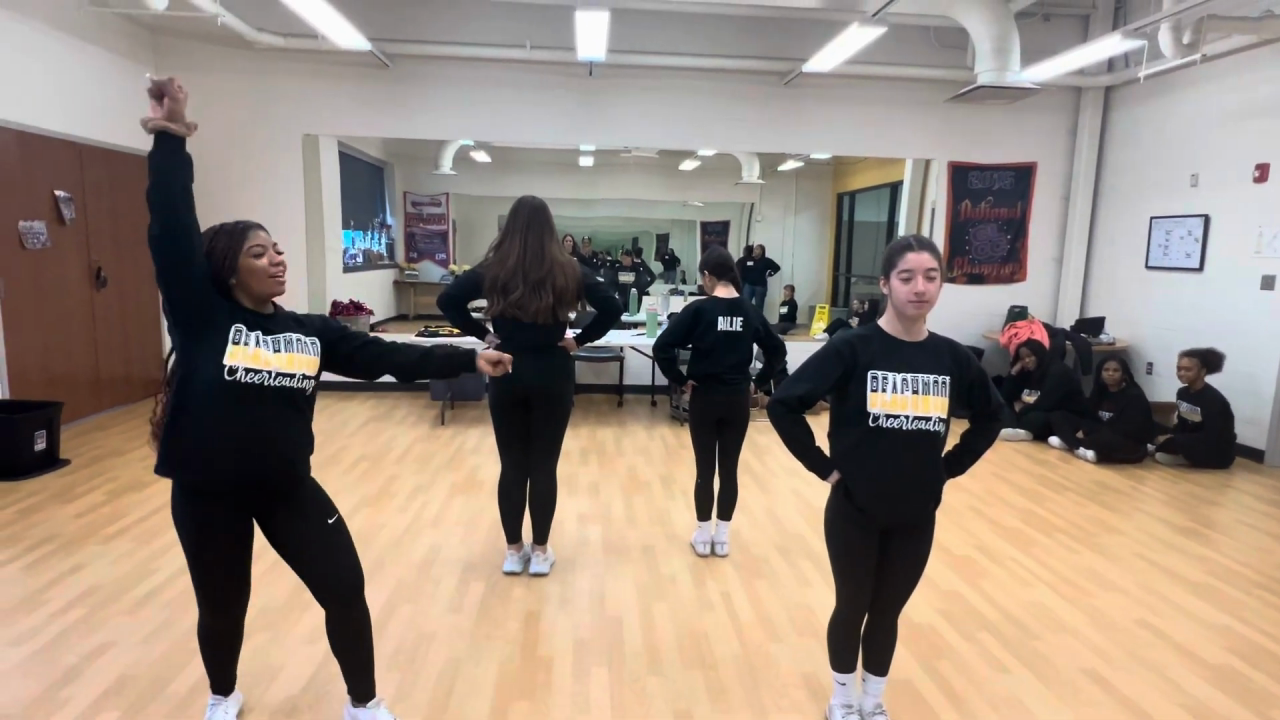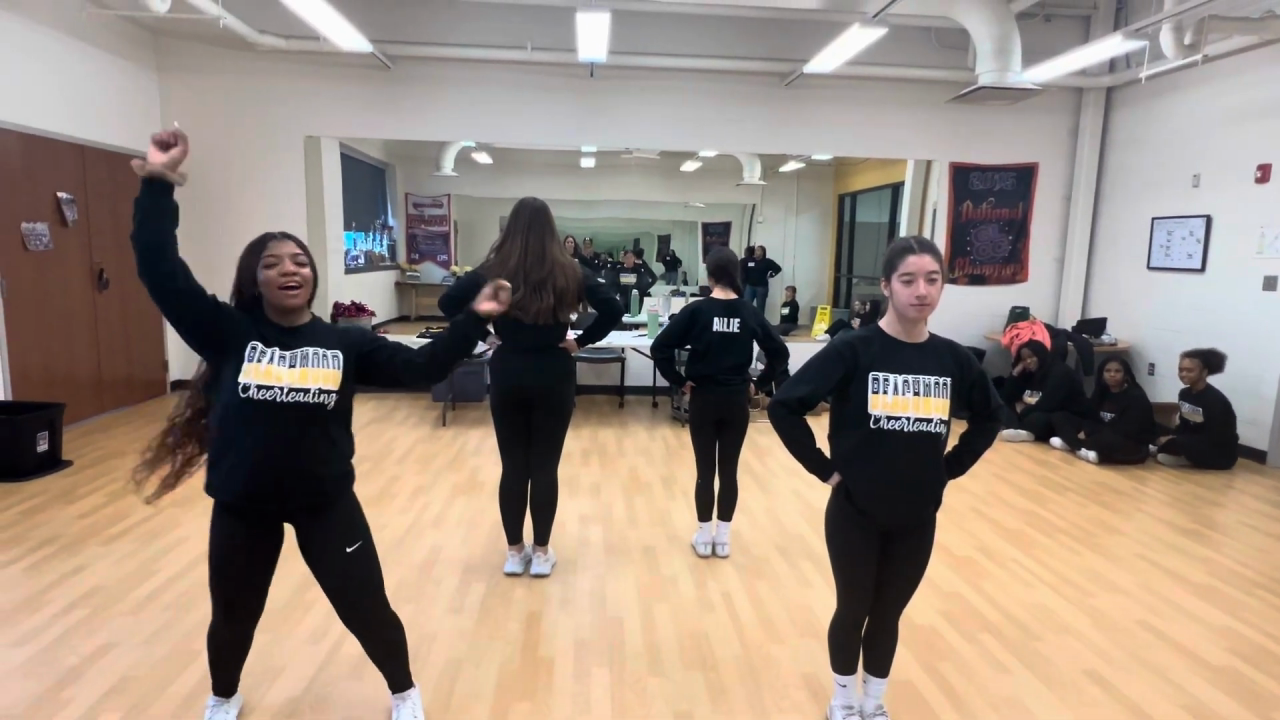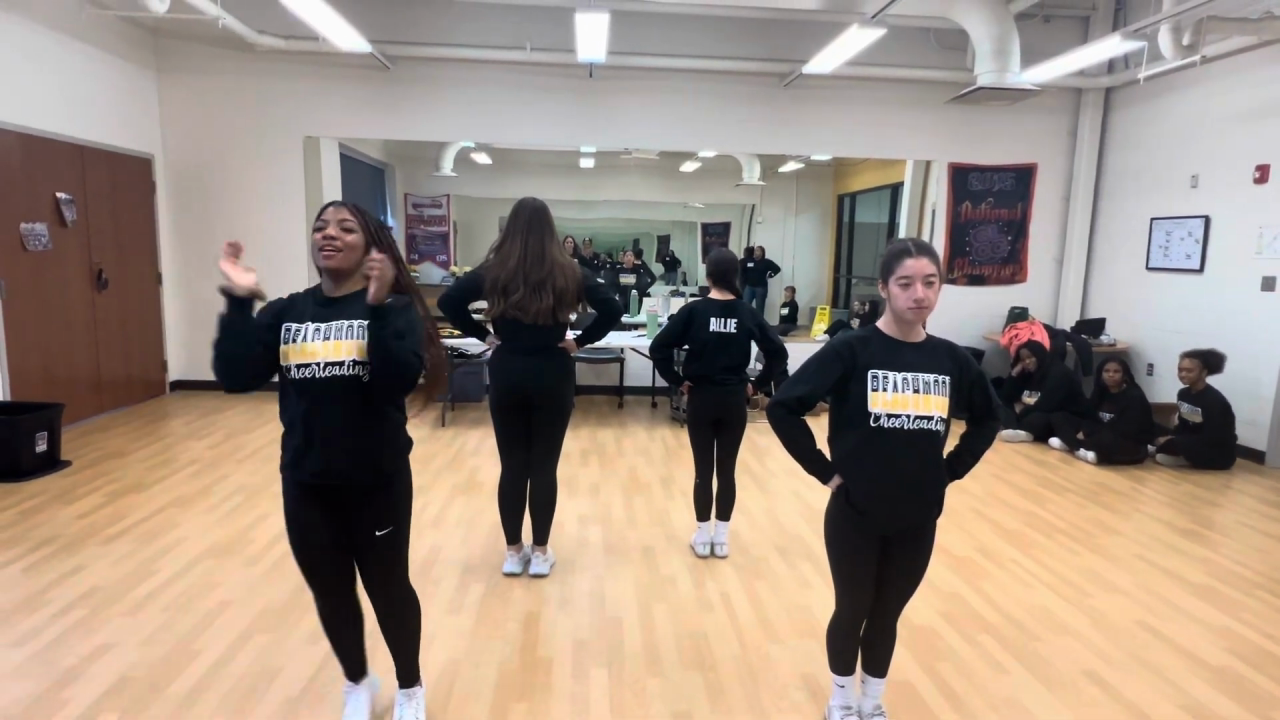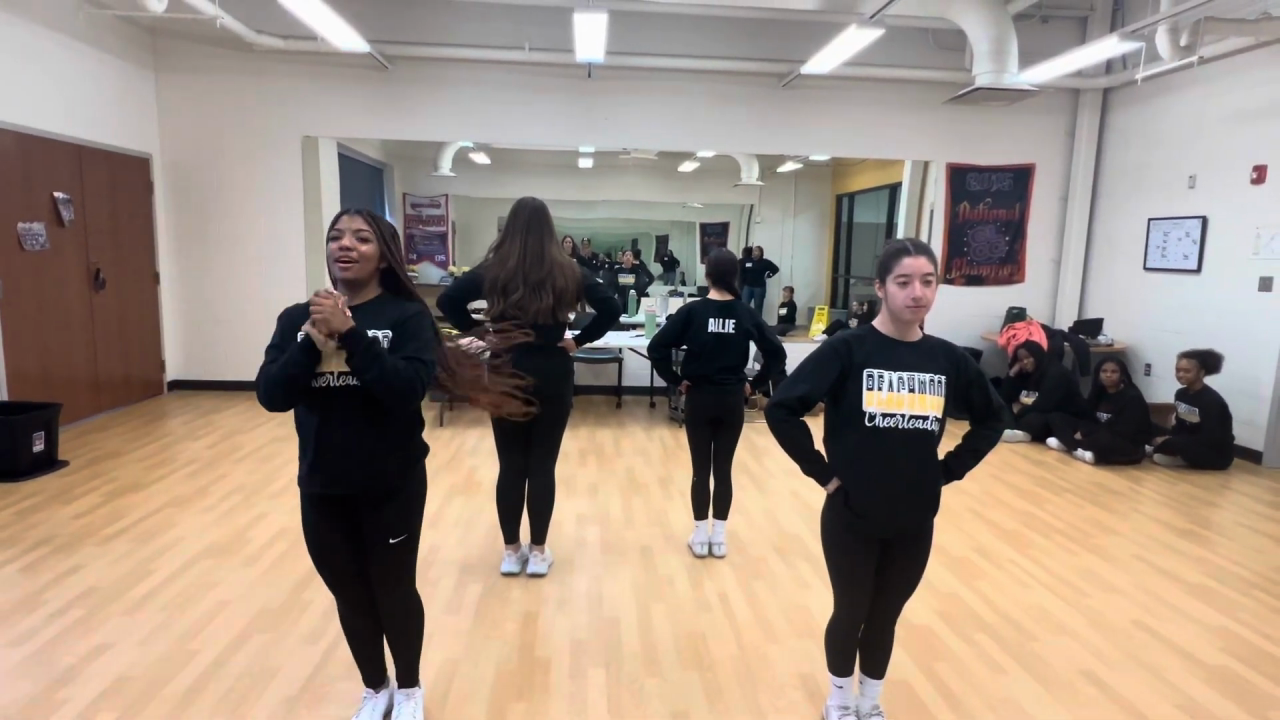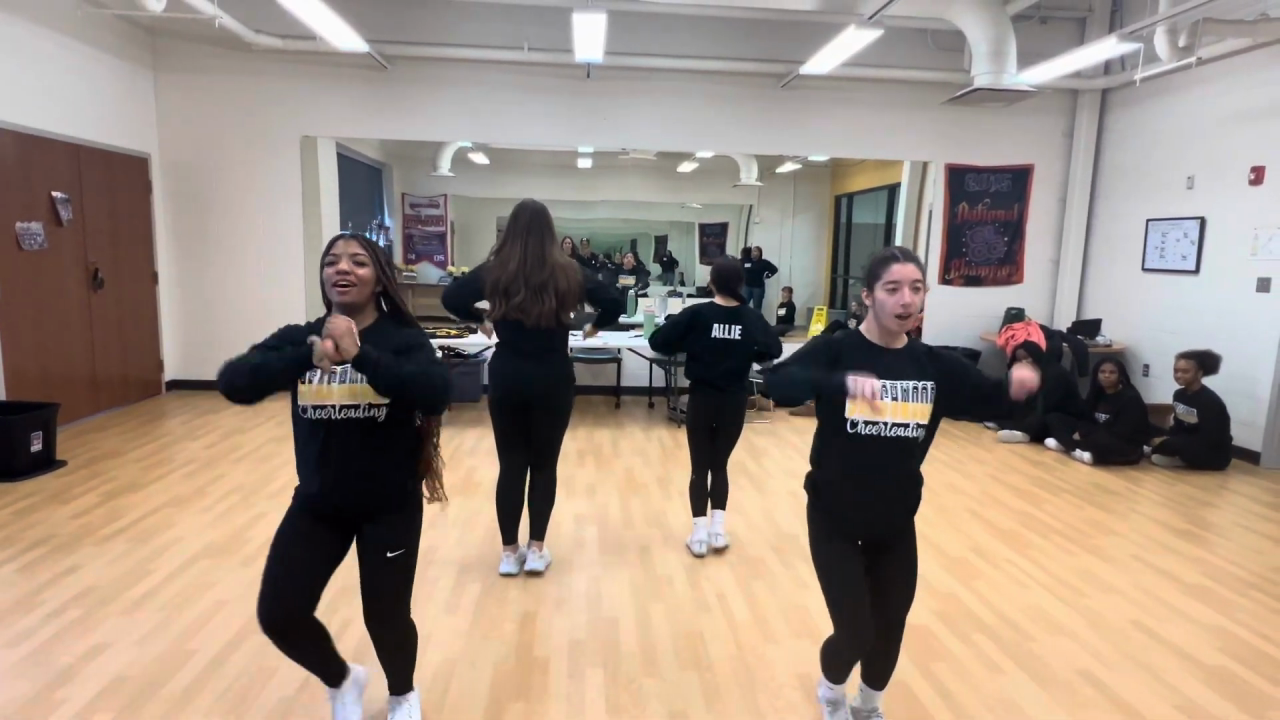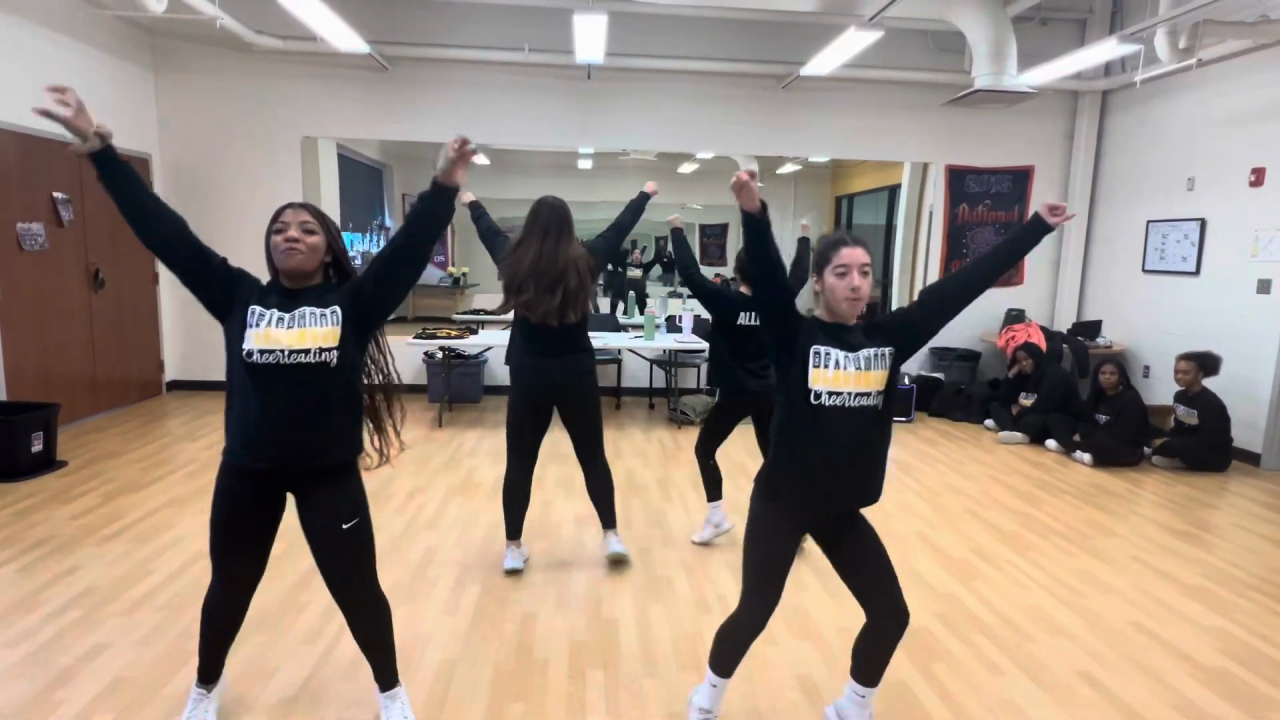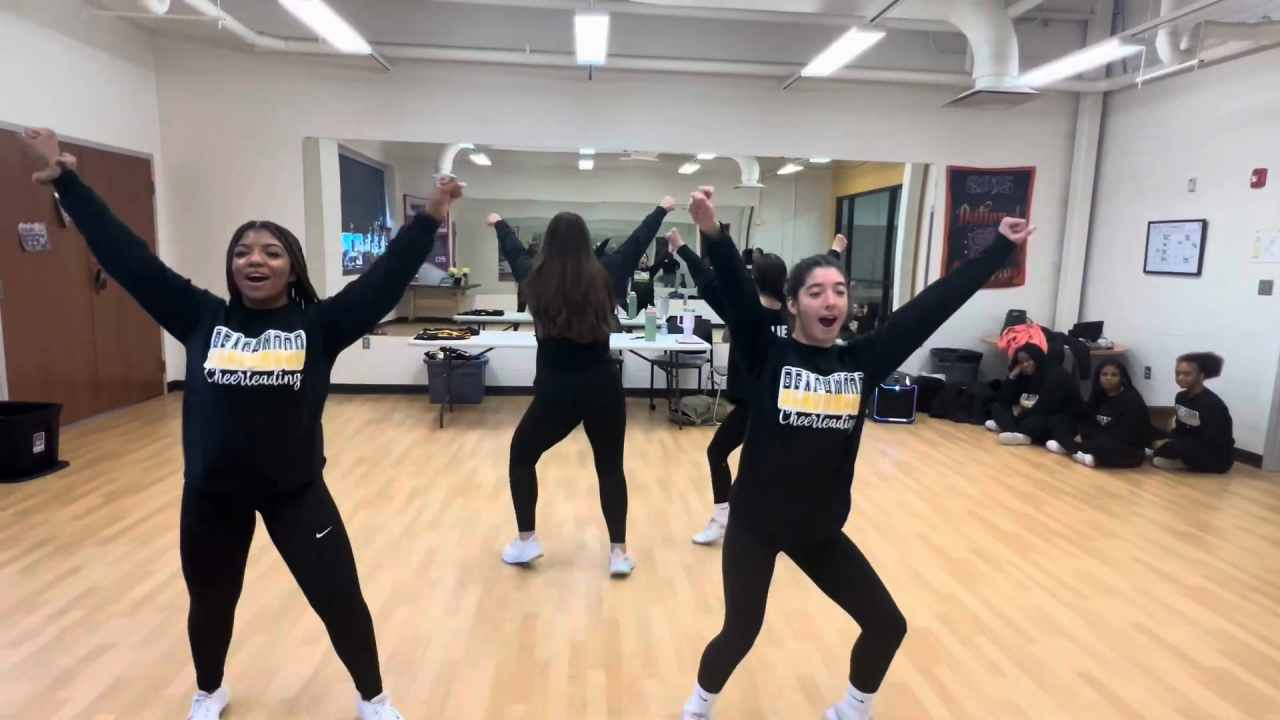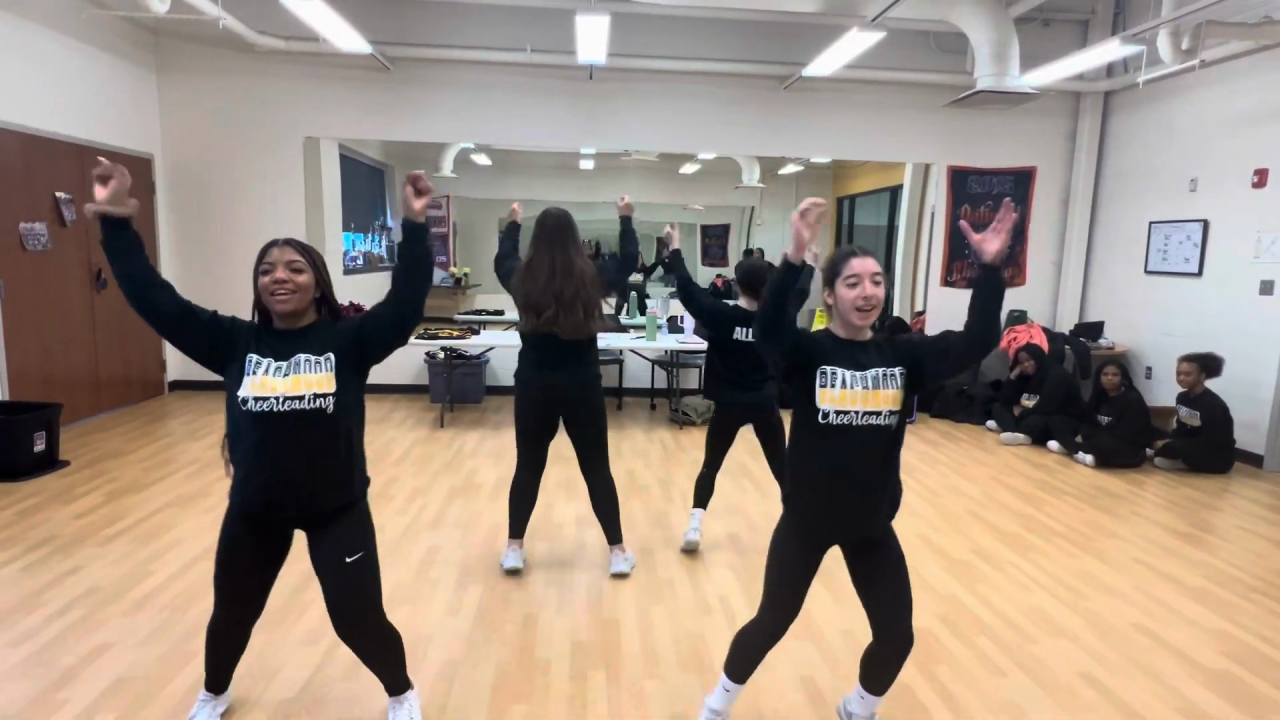
dt=0.3s
person 1, frame 1
left shoulder: (313, 331)
right shoulder: (203, 318)
left elbow: (390, 358)
right elbow: (172, 233)
left wrist: (470, 358)
right wrist: (170, 142)
left hip: (289, 489)
right hip: (208, 492)
left knee: (345, 593)
right knee: (221, 607)
person 1, frame 2
left shoulder: (345, 342)
right shoulder: (229, 335)
left elbow: (420, 366)
right elbow: (162, 271)
left wrist: (472, 320)
right wrist: (159, 184)
left hip: (326, 504)
right hip: (243, 506)
left knee: (367, 611)
right knee: (233, 617)
person 1, frame 3
left shoulder: (390, 311)
right shoulder: (285, 311)
left elbow: (404, 376)
right elbow: (234, 377)
left wrist: (386, 303)
right wrist: (237, 300)
left hip: (379, 476)
right hip: (305, 477)
left knee: (388, 584)
right knee: (328, 590)
person 1, frame 4
left shoulder: (406, 315)
right shoulder: (297, 318)
left elbow: (408, 387)
right elbow: (270, 394)
left wrist: (348, 335)
right wrist: (312, 340)
left hip: (392, 483)
right hip: (322, 487)
left knee: (393, 590)
right knee: (349, 594)
person 1, frame 5
left shoulder: (405, 342)
right shoulder: (295, 342)
left elbow: (433, 395)
right elbow: (233, 384)
left wrist: (361, 356)
right wrist: (304, 359)
left hip: (390, 506)
right hip: (318, 504)
left knee: (385, 615)
right knee: (278, 615)
person 1, frame 6
left shoulder: (352, 305)
right shoulder: (239, 296)
left elbow: (409, 249)
right elbow: (162, 232)
left wrist: (444, 188)
right wrist: (99, 148)
left hip: (328, 473)
right hip: (248, 470)
left knee: (357, 588)
right knee: (231, 588)
person 1, frame 7
left shoulder: (320, 325)
right shoulder: (202, 318)
left elbow: (386, 278)
right elbow: (127, 257)
left wrist: (429, 219)
right wrist: (65, 180)
left hip: (296, 491)
right hip: (213, 492)
left knee: (340, 601)
right knee: (211, 603)
person 1, frame 8
left shoulder: (348, 342)
right shoulder: (235, 342)
left elbow: (406, 302)
right elbow: (154, 299)
left wrist: (415, 226)
right wrist: (116, 222)
left hip: (338, 510)
right hip: (256, 510)
left knee: (360, 621)
right knee: (232, 613)
person 2, frame 1
left shoulder: (953, 356)
right shoulder: (851, 348)
left elbow: (990, 417)
right elbow: (783, 404)
left wrist: (949, 468)
right wrist: (824, 466)
left hip: (916, 516)
right hip: (854, 510)
left knee: (887, 611)
right knee: (852, 607)
person 2, frame 2
left shoulder: (954, 358)
right shoulder: (852, 350)
left elbow: (988, 418)
right elbow: (784, 406)
left wrist: (949, 469)
right wrist: (824, 467)
left hip: (918, 517)
right hip: (856, 512)
left knee: (889, 613)
right knee: (853, 610)
person 2, frame 3
left shoulder: (951, 358)
right shoulder: (851, 350)
left elbow: (987, 419)
right elbow: (782, 407)
left wrist: (951, 470)
right wrist: (824, 469)
left hip: (918, 518)
right hip: (855, 514)
left knee: (886, 615)
right knee: (852, 612)
person 2, frame 4
left shoulder: (948, 358)
right shoulder: (847, 349)
left elbow: (991, 419)
right elbow: (780, 409)
left wrist: (949, 470)
right wrist: (822, 471)
left hip: (915, 520)
right hip: (852, 515)
left knee: (885, 617)
right knee: (850, 614)
person 2, frame 5
left shoulder: (936, 364)
right shoulder: (834, 352)
left elbow: (993, 396)
right elbow: (778, 384)
left wrist: (1017, 385)
right wrist: (848, 384)
left hip: (895, 520)
right hip: (833, 517)
left knee: (889, 630)
right knee: (855, 630)
person 2, frame 6
left shoulder: (889, 336)
right shoulder: (794, 334)
left elbow: (964, 285)
right elbow: (764, 277)
left wrist: (1036, 227)
right wrist: (752, 213)
left hip: (844, 510)
right hip: (782, 502)
left knee: (891, 615)
right knee: (754, 613)
person 2, frame 7
left shoulder: (863, 361)
right shoulder: (767, 355)
left elbow: (933, 306)
right elbow: (737, 296)
left wrist: (1001, 248)
right wrist: (713, 234)
left hip: (821, 529)
right hip: (754, 525)
left knee: (888, 626)
right knee: (740, 633)
person 2, frame 8
left shoulder: (903, 356)
right shoulder: (805, 351)
left elbow: (976, 343)
right elbow: (771, 327)
left wrist: (989, 268)
right wrist: (795, 256)
left hip: (871, 522)
right hip: (806, 517)
left knee: (897, 635)
right knee: (771, 624)
person 3, frame 1
left shoulder: (492, 270)
right shoulder: (567, 271)
left elbow: (447, 301)
right elbow: (612, 308)
left wrist: (482, 334)
right wrist: (579, 339)
left hip: (506, 374)
right hip: (552, 375)
left knee: (512, 465)
right knee: (544, 466)
left ankle: (513, 550)
right ankle: (540, 551)
person 3, frame 2
left shoulder: (494, 271)
right shoulder: (568, 272)
left elbow: (448, 301)
right elbow: (613, 309)
right wrist: (581, 341)
left hip: (507, 375)
right hip: (553, 376)
left knee: (513, 466)
right knee: (545, 466)
left ankle: (514, 551)
right ankle: (541, 552)
person 3, frame 3
left shoulder: (493, 272)
right shoulder: (567, 272)
left elbow: (448, 302)
right elbow: (612, 310)
left wrist: (484, 336)
right wrist: (581, 340)
left hip: (506, 376)
right hip: (552, 377)
left knee: (512, 466)
right knee: (544, 467)
left ankle: (514, 551)
right ankle: (540, 552)
person 3, frame 4
left shoulder: (492, 271)
right shoulder: (566, 272)
left elbow: (447, 301)
right elbow: (611, 308)
left wrist: (483, 334)
right wrist: (579, 339)
right hip: (551, 376)
left knee: (510, 465)
right knee: (543, 466)
left ankle: (511, 551)
right ankle: (538, 552)
person 3, frame 5
left shoulder: (495, 271)
right shoulder: (567, 273)
left elbow: (451, 299)
right elbow: (612, 301)
left wrist: (481, 320)
right wrist: (597, 323)
left hip: (507, 378)
right hip: (553, 379)
left knee: (511, 465)
right knee: (544, 465)
left ankle: (509, 552)
right ankle: (535, 550)
person 3, frame 6
left shoulder: (513, 262)
right shoulder: (583, 263)
left elbow: (488, 230)
right elbow: (620, 229)
left wrist: (471, 204)
right wrist: (644, 195)
left hip: (529, 375)
right hip: (575, 374)
left knee: (519, 461)
right knee: (593, 457)
left ankle: (513, 548)
right ankle: (611, 537)
person 3, frame 7
left shoulder: (536, 280)
right shoulder: (602, 279)
left elbow: (513, 251)
right elbow: (634, 247)
left wrist: (499, 224)
right wrist: (660, 211)
left hip: (554, 390)
right hip: (602, 386)
left knee: (522, 457)
right knee: (610, 468)
left ankle: (526, 540)
right ankle: (619, 552)
person 3, frame 8
left shoulder: (523, 279)
right shoulder: (591, 278)
left elbow: (502, 260)
right elbow: (628, 262)
left wrist: (512, 225)
right wrist: (626, 219)
left hip: (535, 386)
right hip: (582, 385)
left knee: (528, 467)
right knee: (597, 469)
left ankle: (513, 548)
right ankle: (617, 551)
person 4, frame 1
left shoulder: (698, 310)
right shoulder: (750, 311)
left elbow: (662, 347)
right elbow: (777, 350)
left wrist: (681, 380)
right wrist: (758, 381)
left hip: (704, 398)
right hip: (738, 399)
left knee: (705, 469)
right knee: (729, 469)
left ankle: (703, 535)
right ankle: (722, 536)
person 4, frame 2
left shoulder: (696, 311)
right shoulder: (750, 312)
left elbow: (660, 347)
right elbow: (779, 352)
left wrist: (679, 381)
right wrist: (759, 383)
left hip: (703, 399)
right hip: (737, 400)
left knee: (705, 470)
right knee: (729, 470)
left ankle: (704, 536)
right ankle: (723, 537)
person 4, frame 3
left shoulder: (693, 311)
right shoulder: (748, 313)
left elbow: (659, 348)
right elbow: (778, 353)
left wrist: (677, 380)
right wrist: (757, 384)
left hip: (701, 399)
right hip: (735, 400)
left knee: (703, 470)
right knee: (727, 470)
left ankle: (703, 537)
right ankle: (721, 537)
person 4, frame 4
left shoulder: (692, 312)
right shoulder: (746, 314)
left elbow: (657, 348)
right elbow: (777, 353)
left wrist: (675, 380)
right wrist: (754, 383)
left hip: (698, 399)
right hip: (732, 400)
left knee: (701, 469)
right knee: (723, 469)
left ankle: (700, 536)
right ankle: (719, 536)
person 4, frame 5
left shoulder: (698, 314)
right shoulder: (751, 319)
left elbow: (658, 340)
right elbow: (773, 349)
left wrist: (683, 350)
left hip: (702, 402)
right hip: (735, 404)
left knee: (700, 467)
right knee: (720, 465)
left ankle: (700, 534)
right ankle: (718, 528)
person 4, frame 6
left shoulder: (724, 301)
left elbow: (688, 271)
right elbow: (799, 274)
left wrist: (677, 231)
right wrist: (804, 239)
left hip: (734, 393)
right hip: (767, 392)
left knee: (705, 450)
right knee: (773, 454)
left ankle: (716, 518)
person 4, frame 7
right shoulder: (794, 313)
left elbow: (709, 283)
left wrist: (680, 248)
right wrist: (835, 252)
left hip: (751, 403)
left knee: (716, 453)
left ankle: (721, 520)
person 4, frame 8
left shoulder: (721, 315)
left elbow: (688, 289)
left wrist: (675, 249)
left hip: (728, 404)
right hip: (764, 403)
left knee: (710, 466)
right knee: (780, 466)
left ankle: (694, 527)
